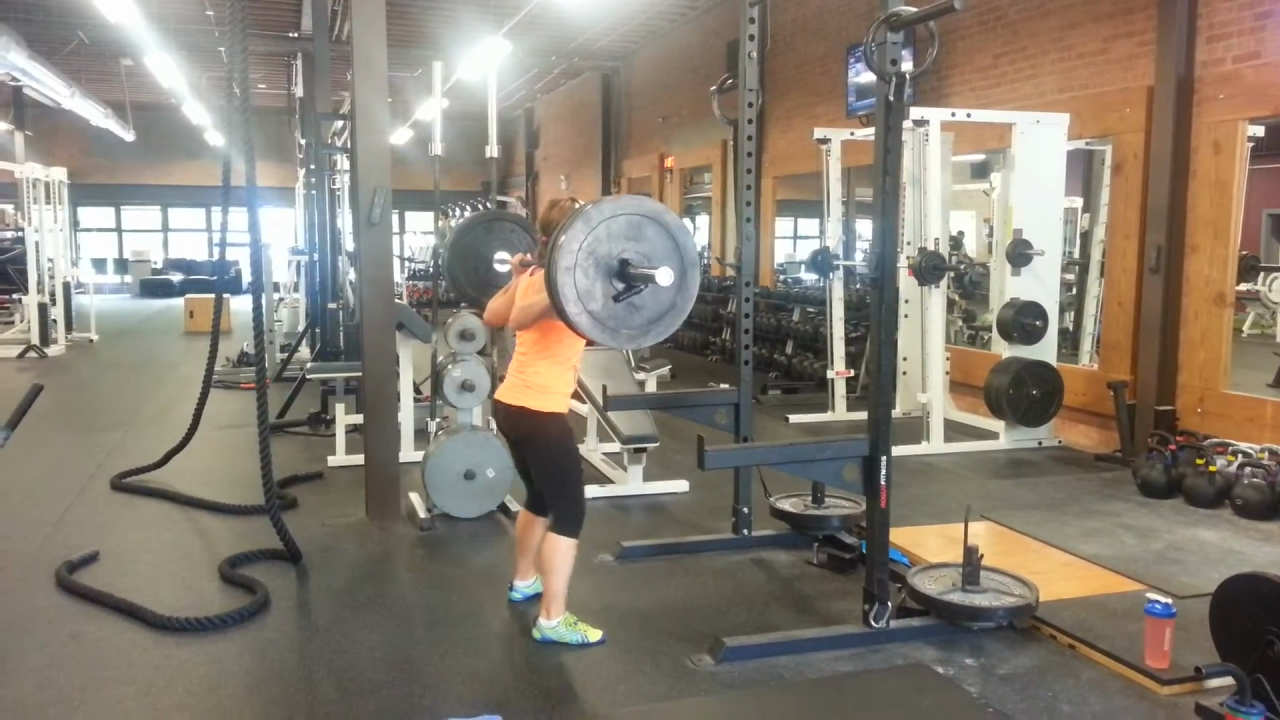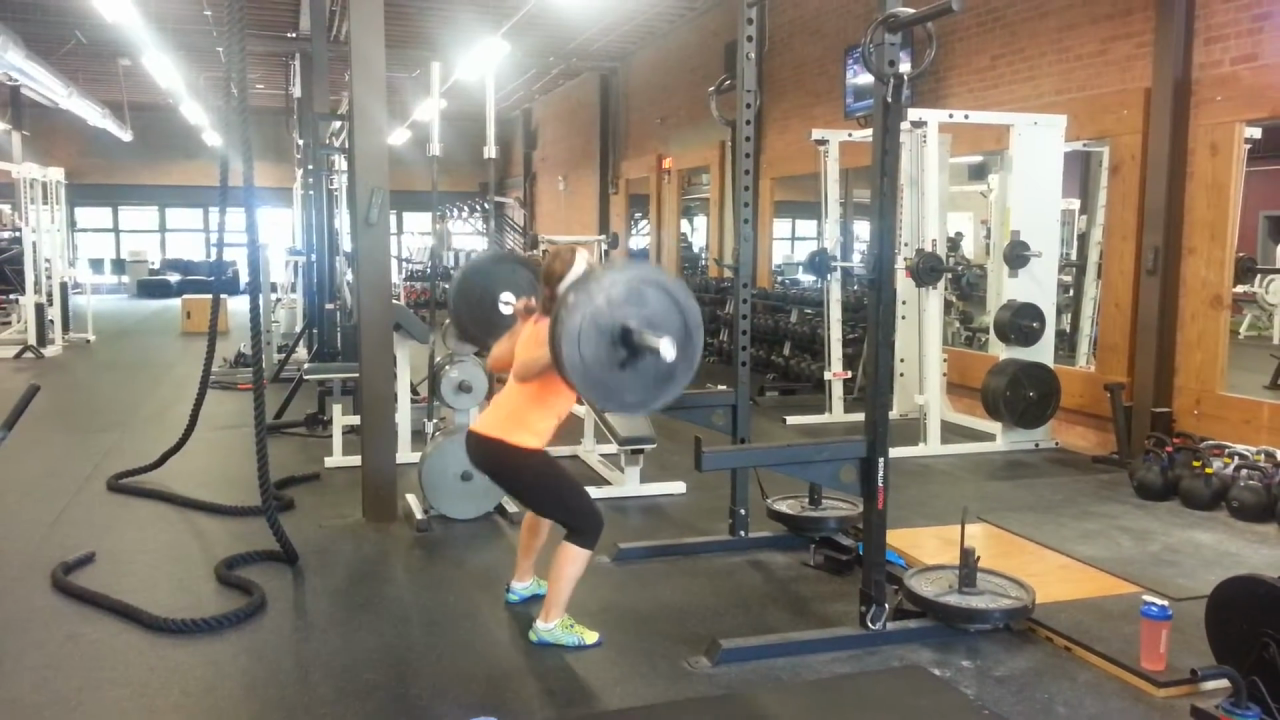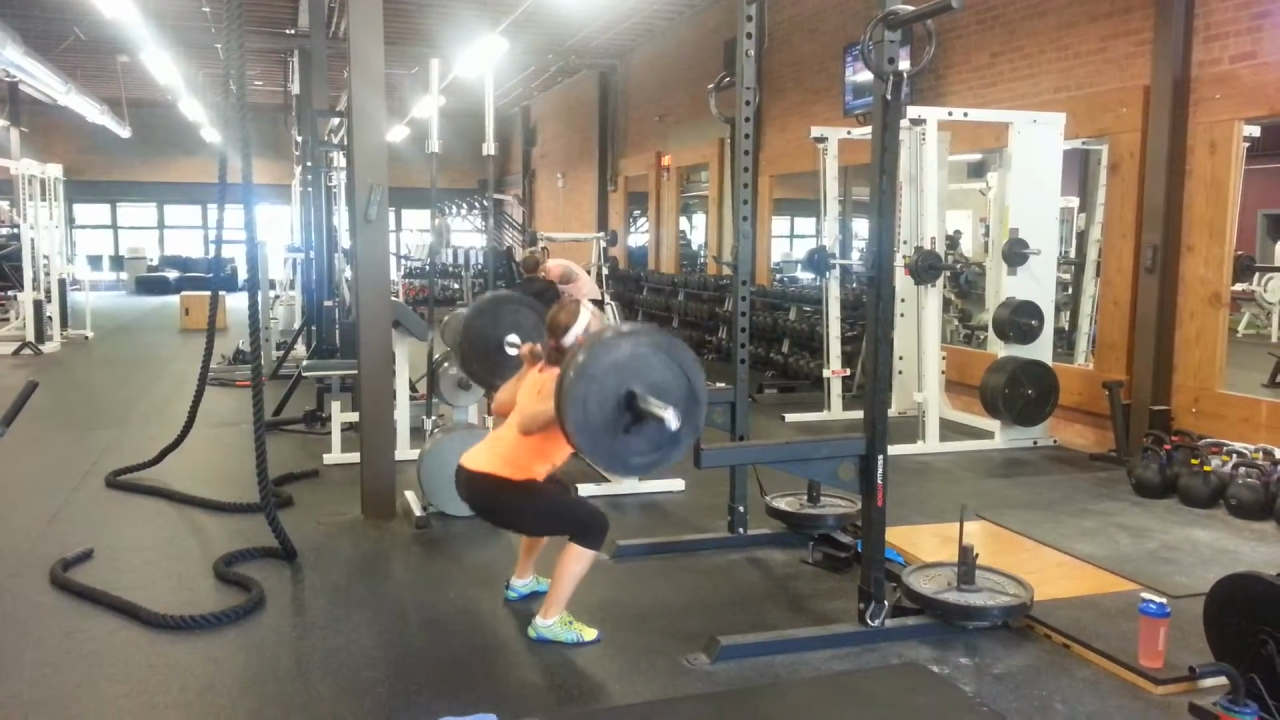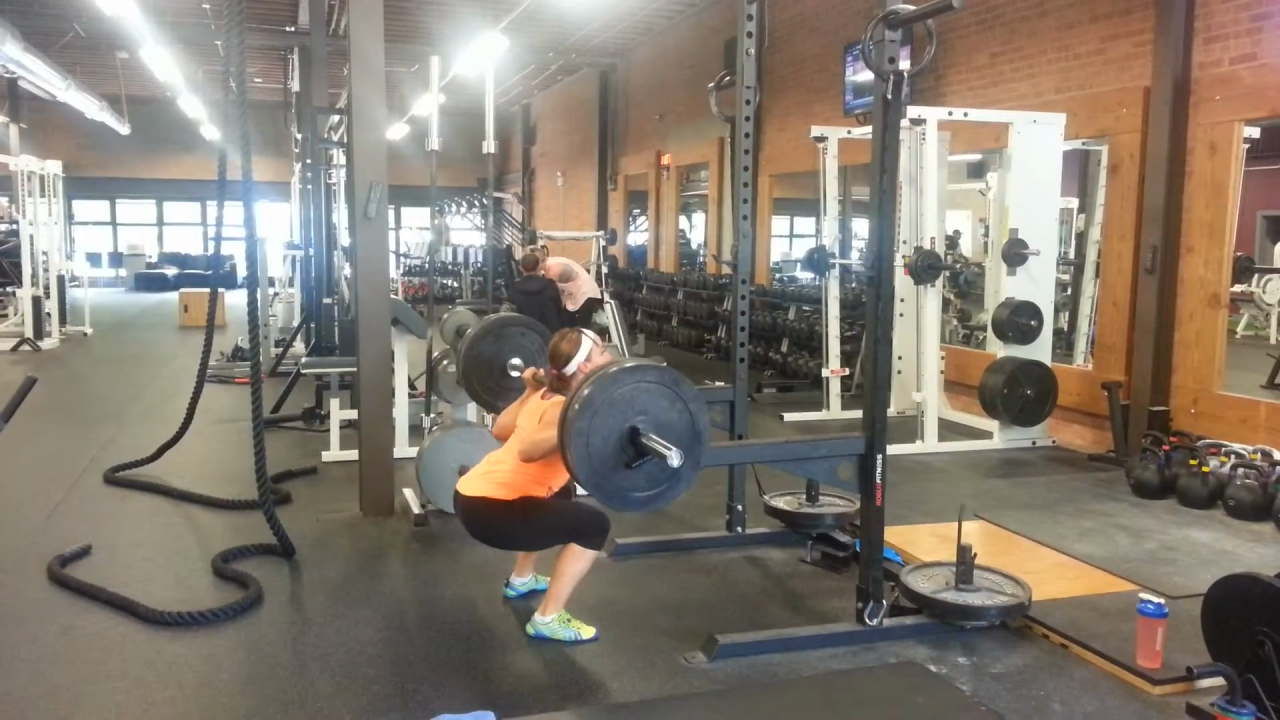
dt=0.3s
person 1, frame 1
left shoulder: (535, 275)
left elbow: (492, 316)
right elbow: (521, 319)
left wrist: (516, 276)
left hip: (510, 404)
right hip: (536, 411)
left knee: (542, 498)
right knee: (569, 513)
left ankle: (524, 581)
right ankle: (553, 621)
person 1, frame 2
left shoulder: (538, 321)
left elbow: (496, 361)
right elbow: (524, 371)
left wrist: (521, 321)
left hip: (487, 436)
right hip: (509, 446)
left knee: (552, 499)
right knee: (586, 522)
left ankle: (522, 583)
right ankle: (550, 624)
person 1, frame 3
left shoulder: (544, 370)
left elbow: (500, 406)
right elbow: (527, 424)
left wrist: (527, 365)
left hip: (476, 472)
right hip: (491, 485)
left knee: (557, 494)
right knee: (592, 524)
left ankle: (521, 581)
right ankle: (549, 622)
person 1, frame 4
left shoulder: (545, 396)
left elbow: (500, 429)
right elbow: (528, 452)
left wrist: (529, 390)
left hip: (474, 492)
right hip: (488, 509)
left knee: (561, 495)
right knee: (594, 525)
left ankle: (520, 579)
right ankle: (547, 619)
